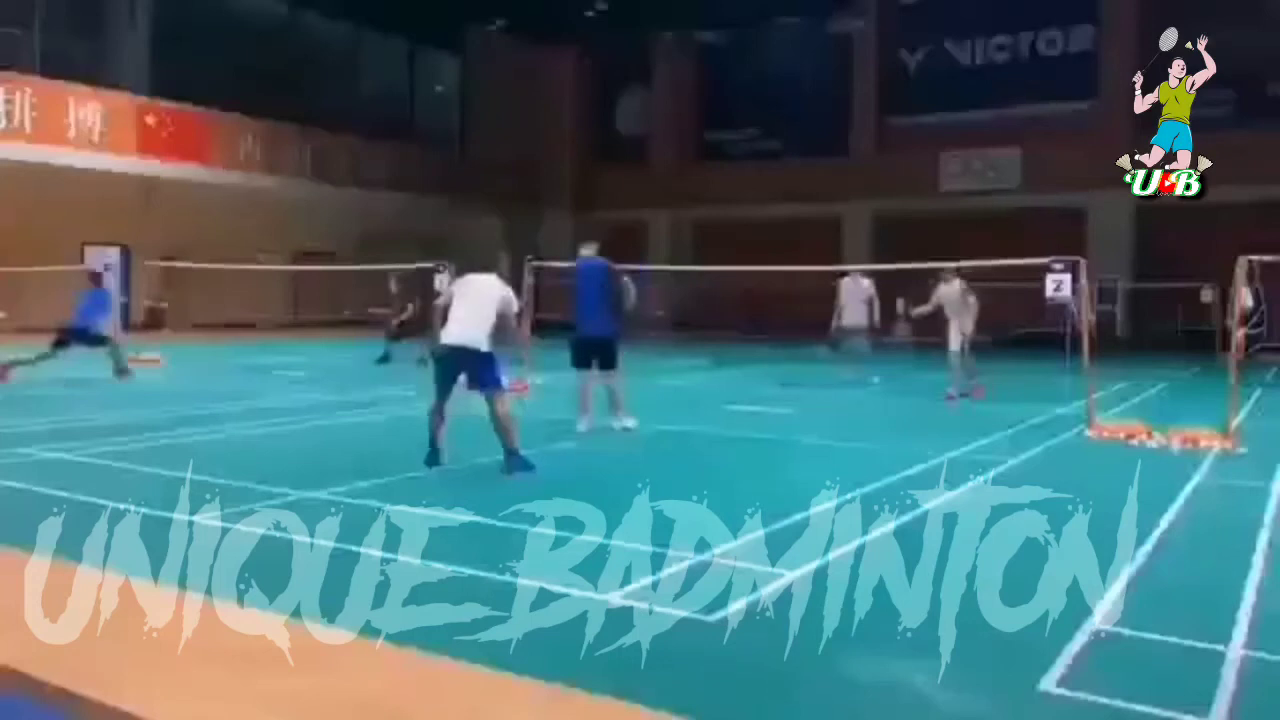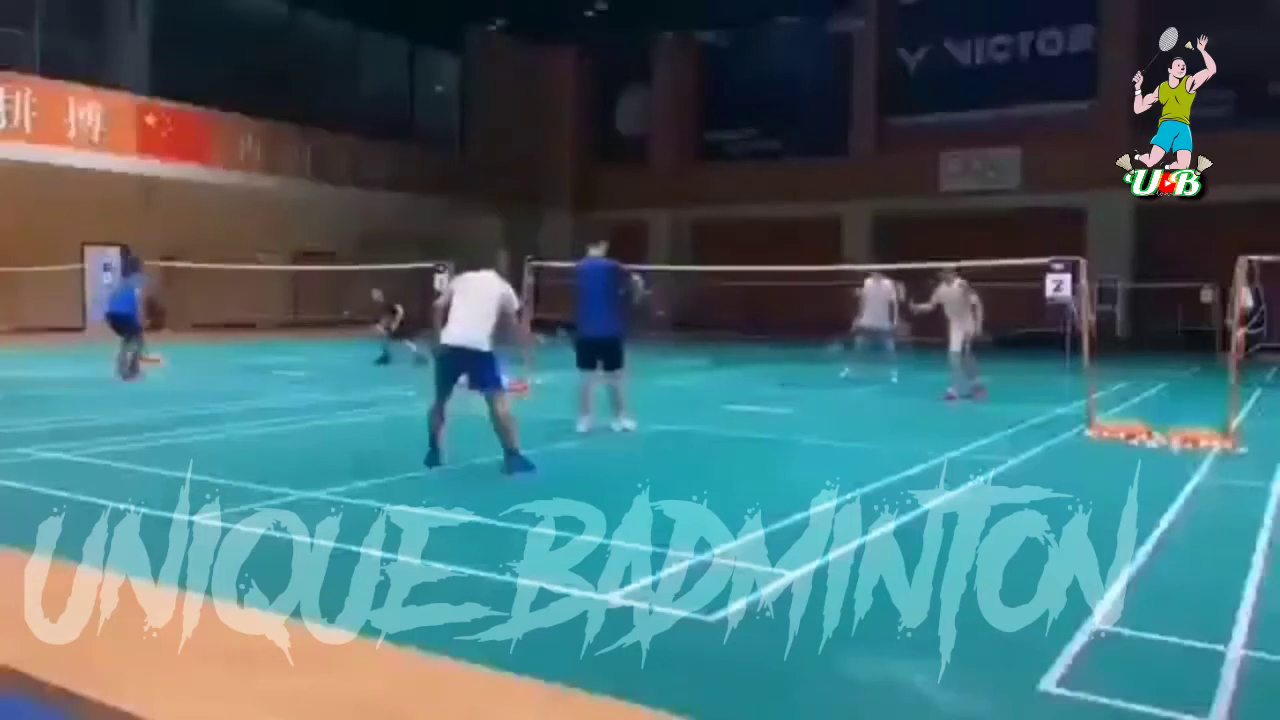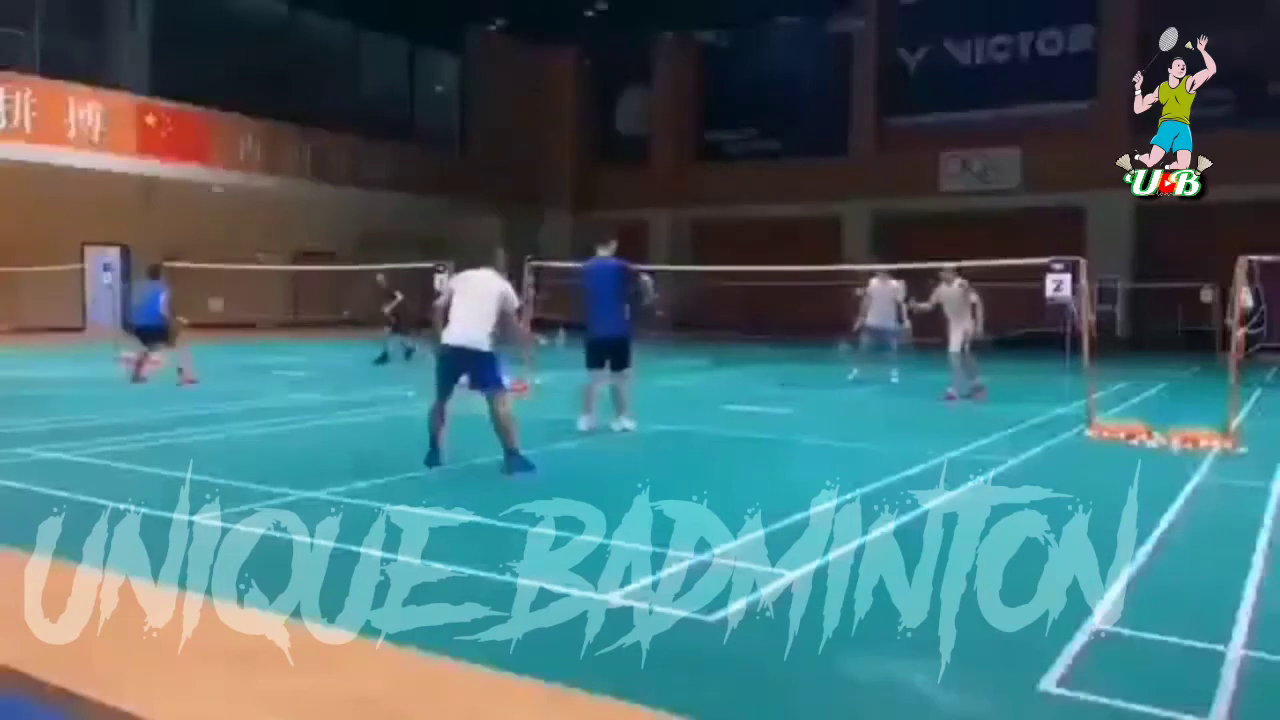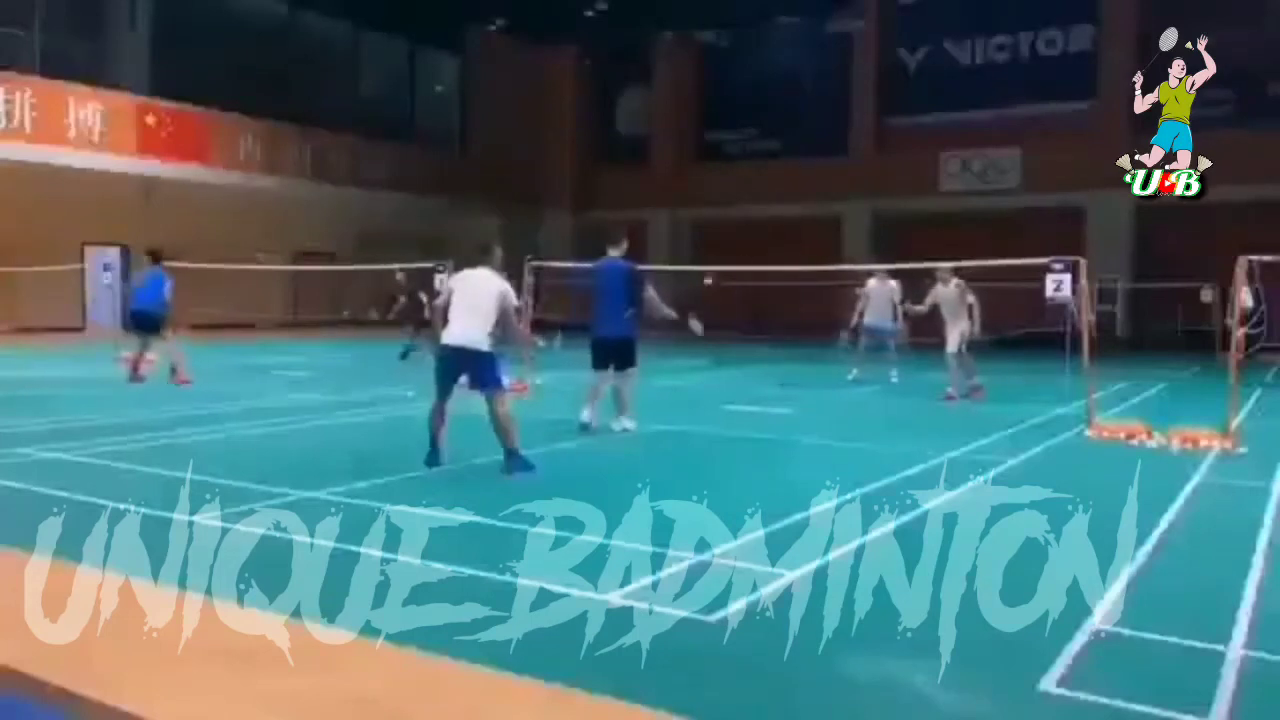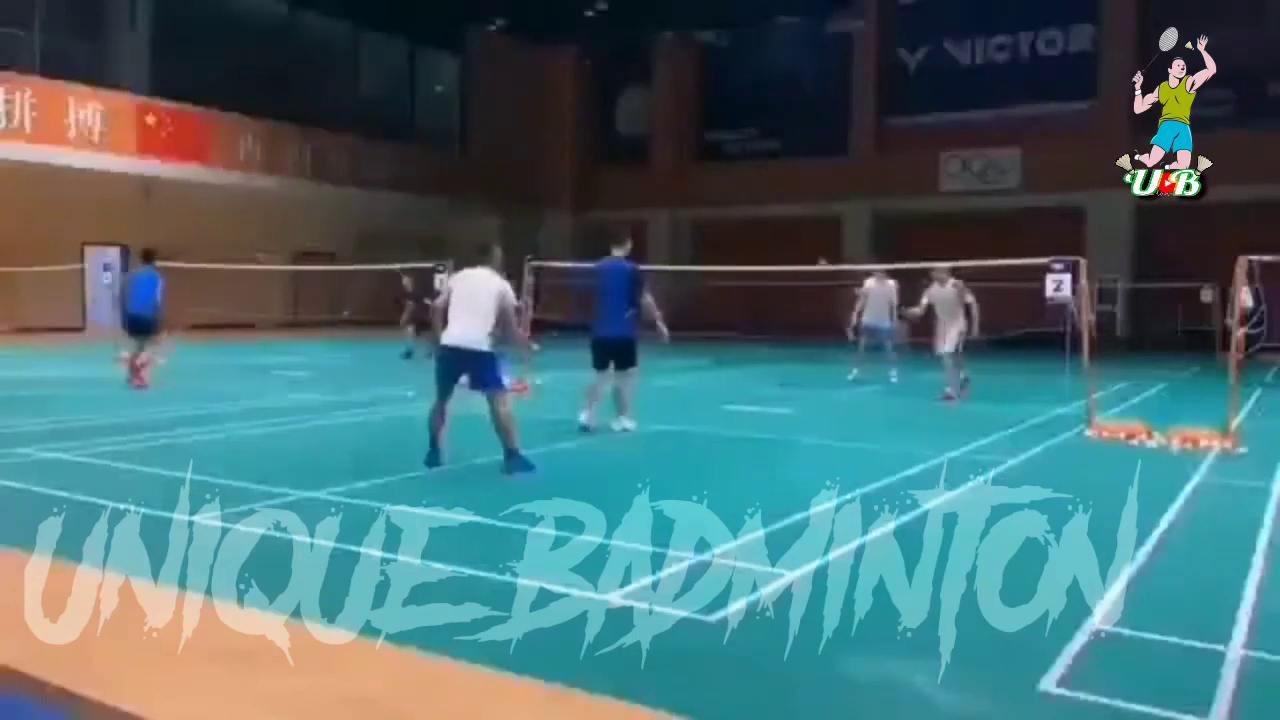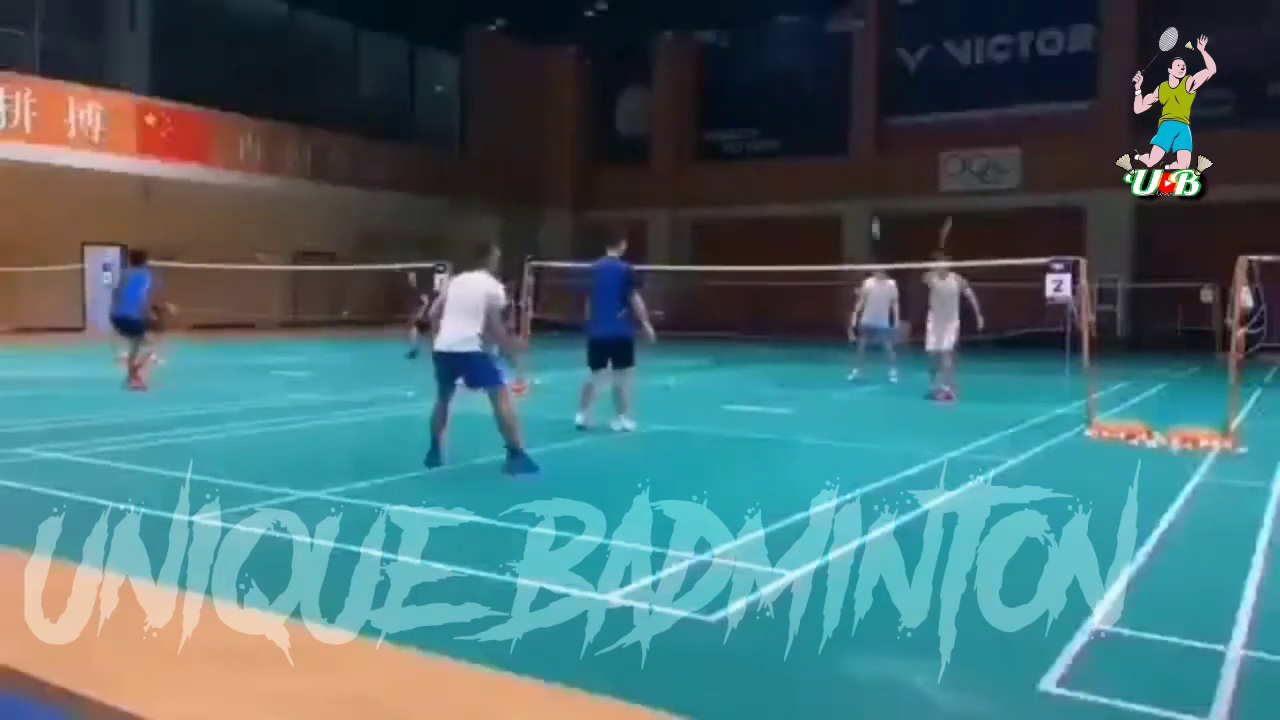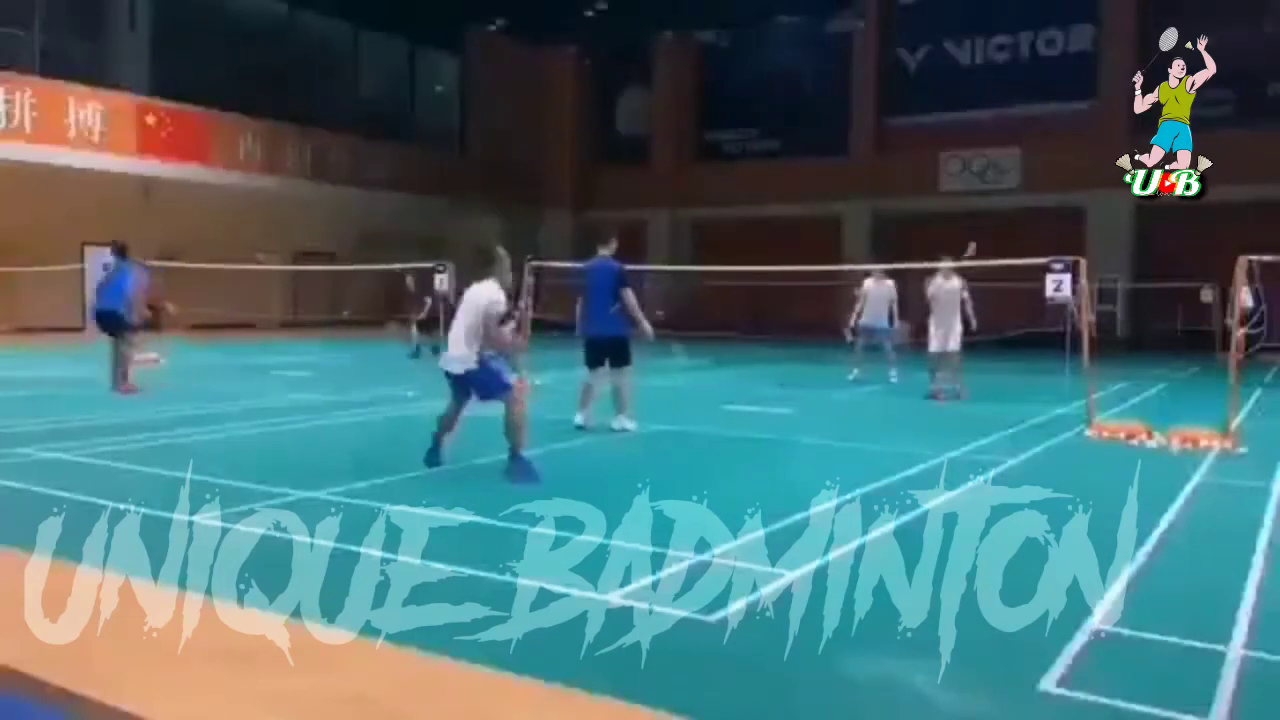
dt=0.3s
person 1, frame 1
left shoulder: (464, 280)
right shoulder: (504, 291)
left elbow: (438, 306)
right elbow: (511, 328)
left wrist: (438, 338)
left hip: (448, 345)
right hip: (477, 347)
left knee: (440, 400)
right knee: (498, 401)
left ankle: (434, 453)
right ankle: (512, 456)
person 1, frame 2
left shoulder: (462, 278)
right shoulder: (503, 288)
left elbow: (438, 306)
right elbow: (513, 325)
left wrist: (439, 336)
right wrist: (530, 339)
left hip: (449, 345)
right hip: (478, 347)
left knee: (440, 400)
right knee: (499, 401)
left ankle: (434, 452)
right ankle: (512, 456)
person 1, frame 3
left shoulder: (461, 277)
right shoulder: (503, 286)
left elbow: (439, 307)
right elbow: (512, 326)
left wrist: (440, 336)
left hip: (450, 345)
right hip: (479, 347)
left knee: (441, 399)
right knee: (499, 401)
left ankle: (434, 452)
right ankle: (512, 456)
person 1, frame 4
left shoulder: (460, 277)
right shoulder: (502, 285)
left elbow: (438, 307)
right elbow: (512, 327)
left wrist: (440, 336)
right wrist: (531, 341)
left hip: (449, 345)
right hip: (479, 347)
left knee: (440, 399)
right knee: (498, 401)
left ankle: (434, 452)
right ankle: (512, 456)
person 1, frame 5
left shoulder: (459, 277)
right shoulder: (501, 285)
left elbow: (438, 308)
right elbow: (510, 327)
left wrist: (439, 337)
right wrist: (528, 345)
left hip: (449, 346)
right hip: (479, 347)
left knee: (441, 399)
right knee: (499, 400)
left ankle: (434, 452)
right ankle: (513, 456)
person 1, frame 6
left shoulder: (456, 281)
right shoulder: (494, 287)
left elbow: (433, 314)
right elbow: (494, 327)
right wrist: (510, 352)
left hip: (442, 348)
right hip: (469, 348)
left knee: (443, 399)
right knee: (502, 397)
left ankle: (434, 452)
right ankle: (516, 455)
person 1, frame 7
left shoulder: (475, 289)
right shoulder: (495, 294)
right elbow: (491, 334)
right wrist: (509, 346)
left hip: (452, 361)
right hip: (470, 365)
left knee: (456, 406)
right knee: (516, 399)
left ankle: (434, 453)
right ankle: (516, 461)
person 2, frame 1
left shoulder: (573, 268)
right shoulder: (605, 266)
right elbow: (627, 284)
right wrist: (627, 304)
left hip: (582, 331)
right hip: (606, 331)
left knee: (585, 377)
right knee: (610, 376)
left ankle: (584, 420)
right ankle: (620, 417)
person 2, frame 2
left shoulder: (578, 269)
right shoulder: (612, 267)
left elbow: (577, 298)
right elbow: (636, 282)
right wrist: (633, 298)
left hip: (585, 331)
right hip: (610, 331)
left knee: (587, 377)
right knee: (615, 376)
left ankle: (584, 420)
right ankle: (621, 418)
person 2, frame 3
left shoulder: (586, 269)
right shoulder: (620, 267)
right elbow: (645, 281)
right wrist: (647, 298)
left hip: (595, 331)
right hip: (618, 330)
left knee: (594, 376)
right knee: (620, 376)
left ankle: (586, 418)
right ankle: (621, 418)
person 2, frame 4
left shoulder: (595, 269)
right shoulder: (628, 269)
right elbow: (647, 295)
right wrist: (666, 312)
left hip: (599, 331)
right hip: (622, 331)
left knee: (600, 375)
right knee: (622, 376)
left ankle: (588, 411)
right ankle: (622, 418)
person 2, frame 5
left shoulder: (598, 268)
right shoulder: (631, 269)
right elbow: (644, 299)
right wrist: (659, 322)
left hip: (600, 330)
right hip: (623, 331)
left knee: (601, 375)
right knee: (623, 376)
left ankle: (587, 414)
right ankle: (622, 418)
person 2, frame 6
left shoulder: (593, 268)
right shoulder: (625, 269)
left elbow: (589, 300)
right elbow: (634, 299)
left wrist: (589, 323)
right wrist: (645, 323)
left hip: (597, 330)
right hip: (620, 331)
left knee: (595, 375)
right knee: (622, 376)
left ankle: (582, 415)
right ankle: (622, 418)
person 2, frame 7
left shoulder: (586, 268)
right shoulder: (615, 267)
left elbow: (580, 300)
right elbow: (627, 295)
left wrist: (579, 326)
right wrist: (642, 321)
left hip: (591, 329)
right hip: (614, 329)
left knee: (593, 374)
right knee: (620, 375)
left ankle: (581, 415)
right ankle: (621, 418)
